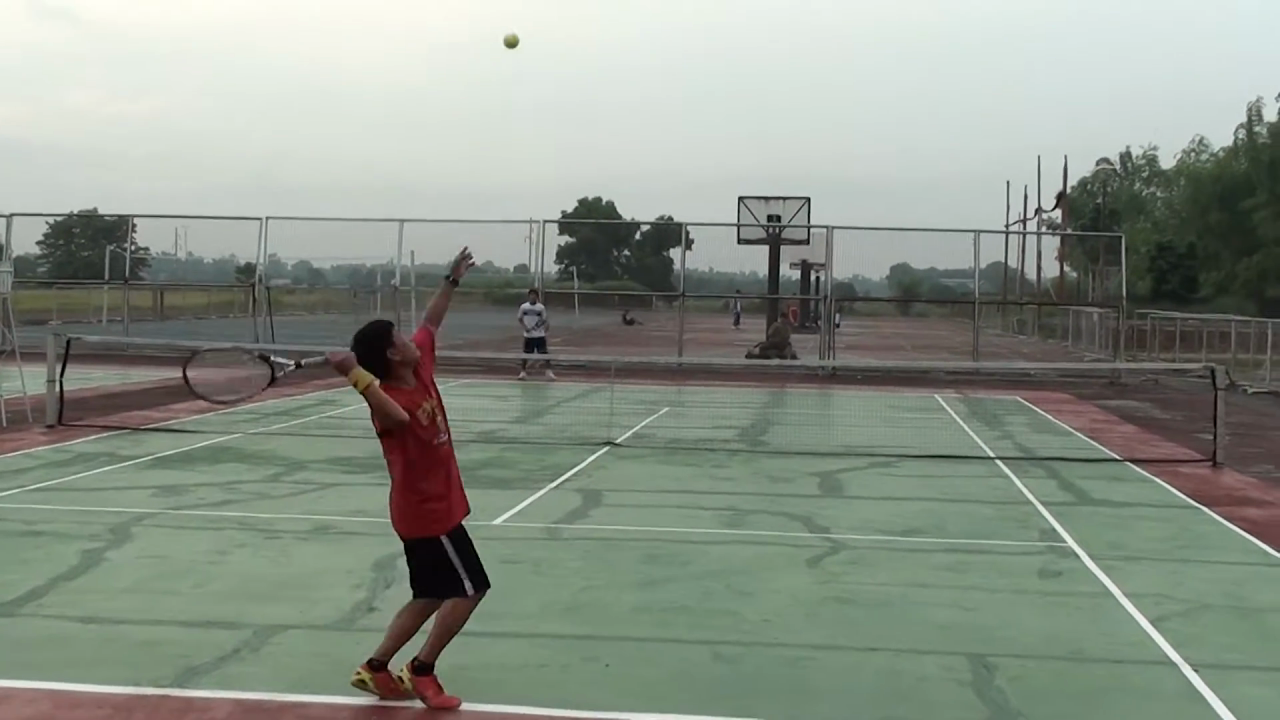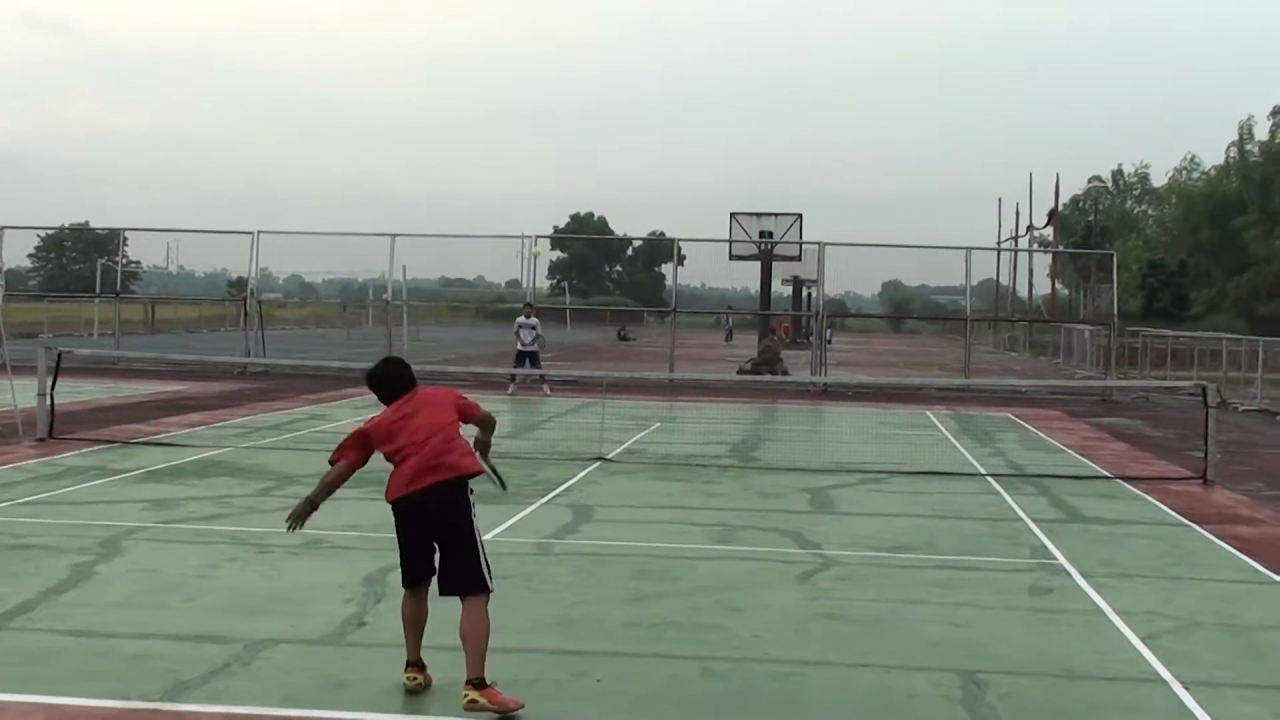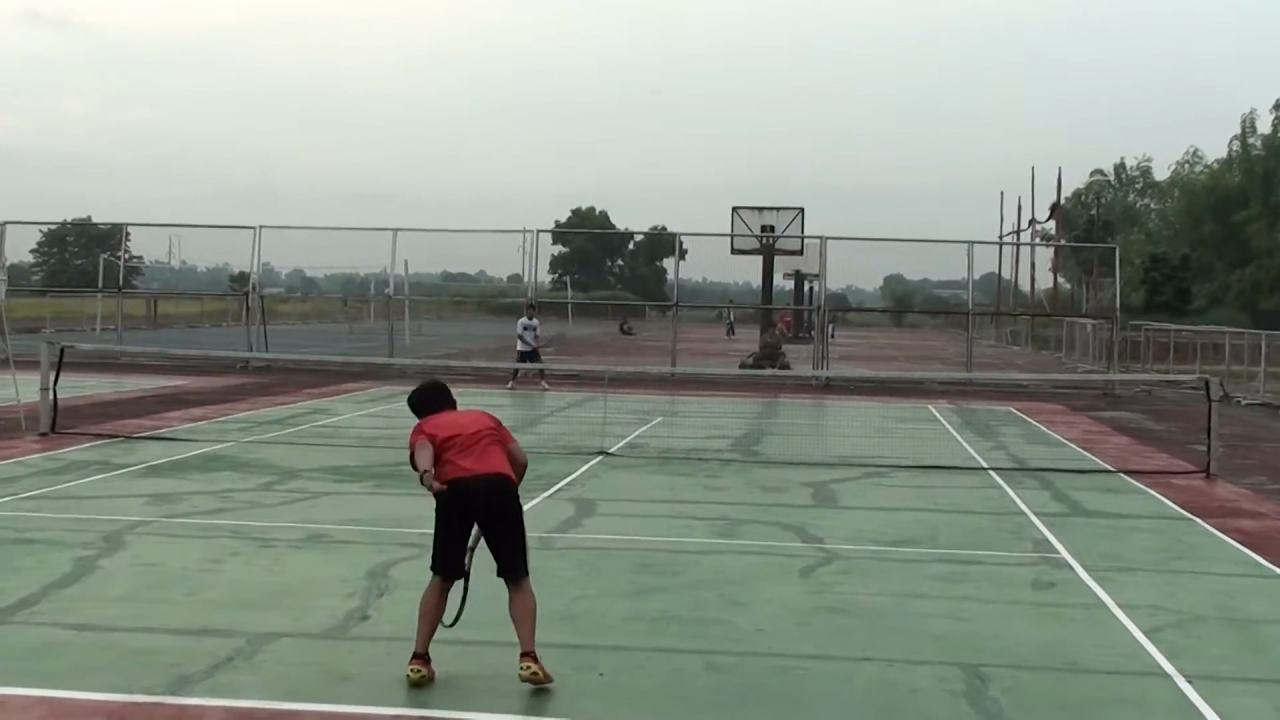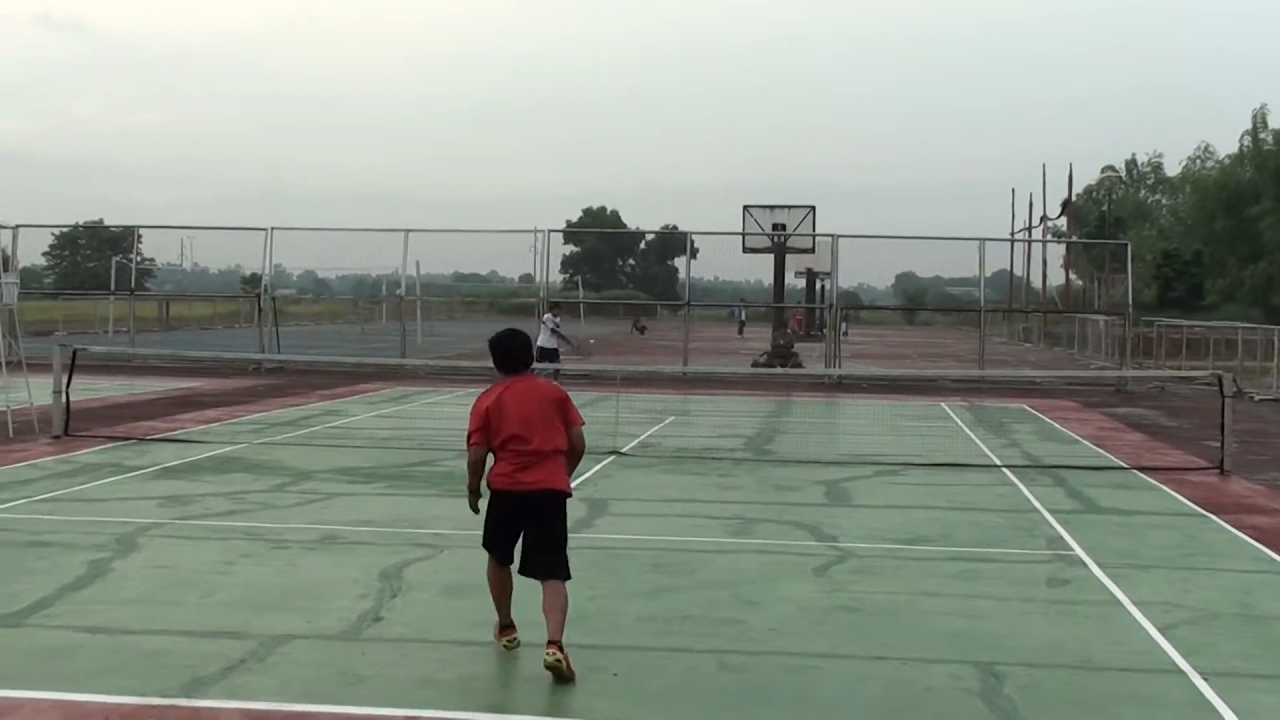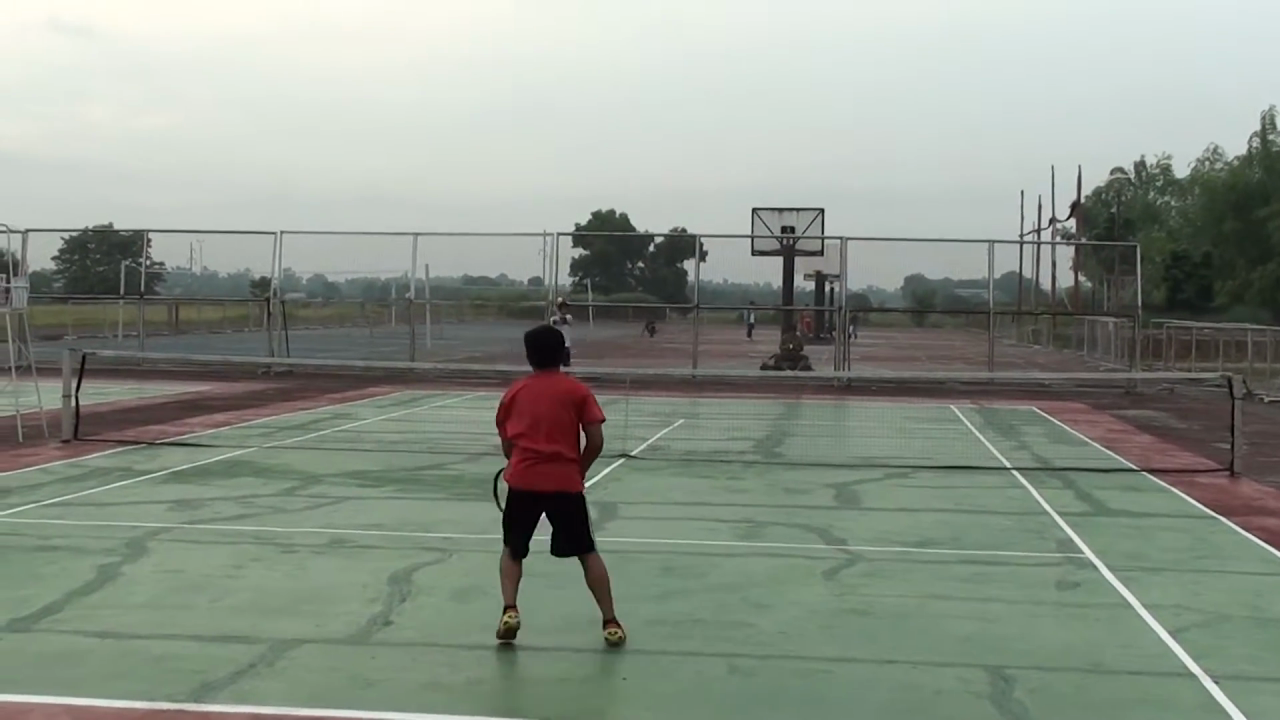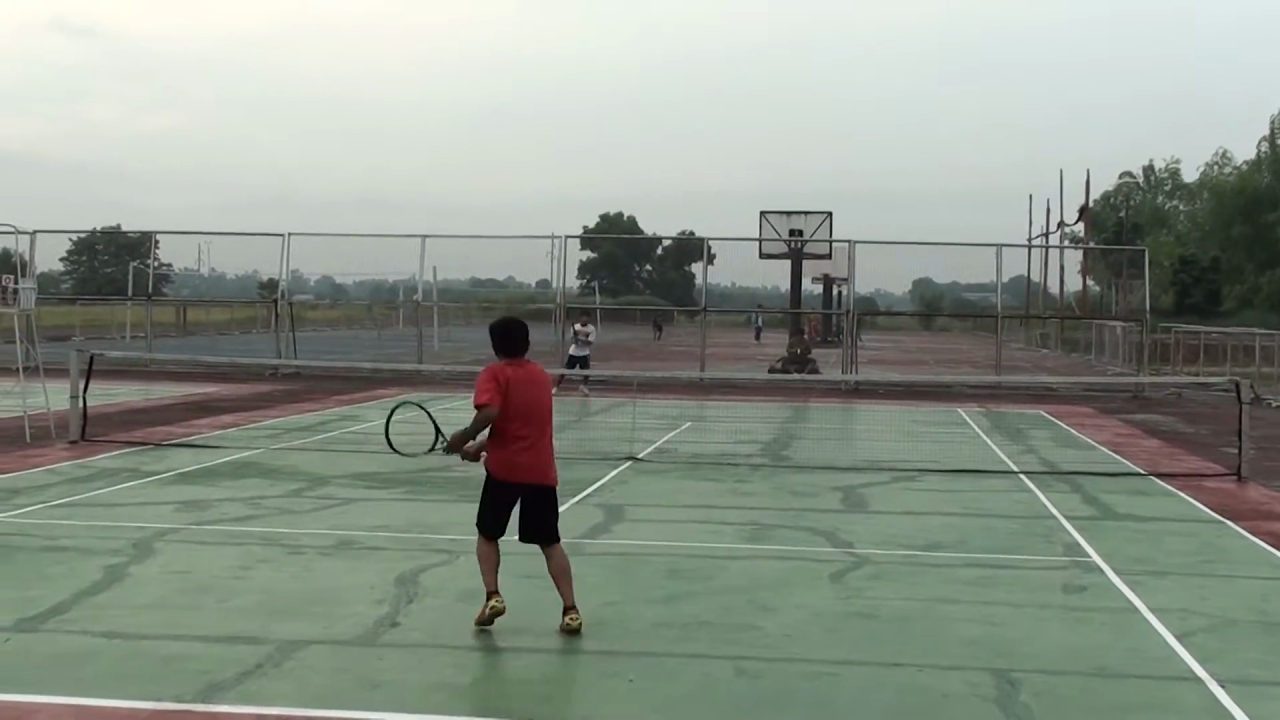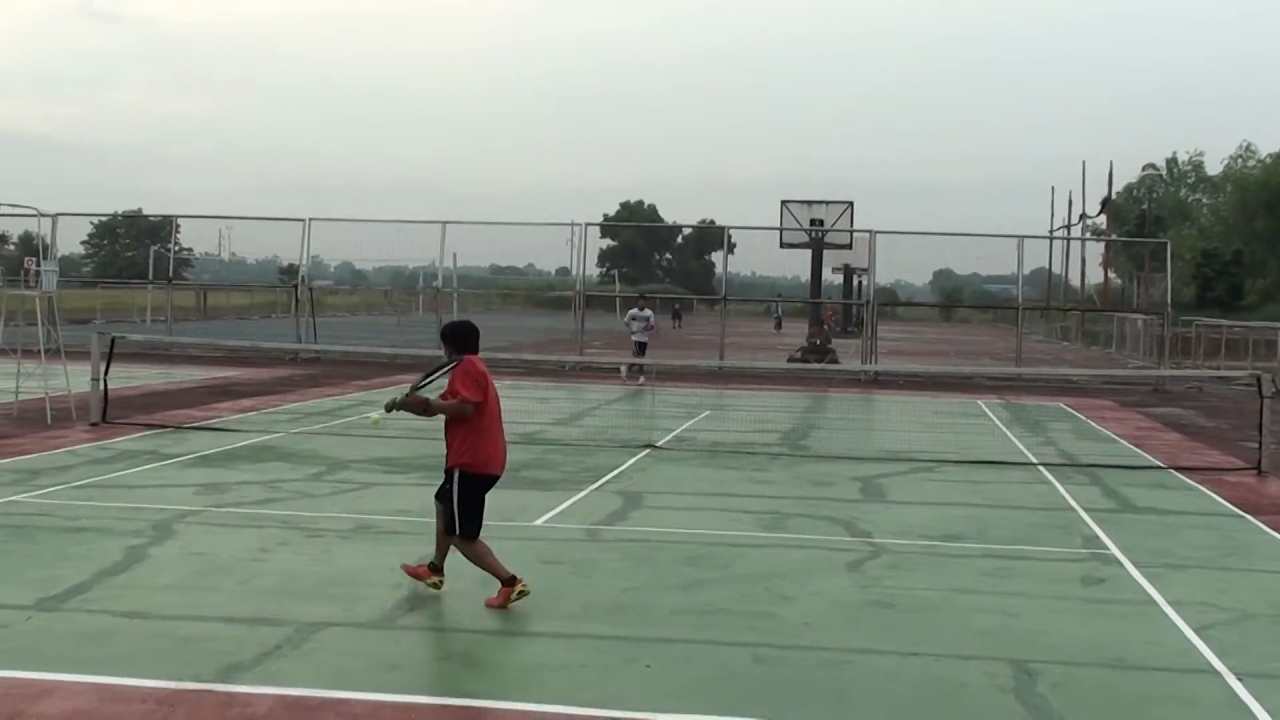
dt=0.4s
person 1, frame 1
left shoulder: (416, 369)
right shoulder: (388, 402)
left elbow: (429, 323)
right elbow: (399, 424)
left wrist: (452, 280)
right wrist: (355, 375)
left hip: (435, 510)
right hip: (428, 516)
left knee: (430, 595)
right knee: (467, 593)
left ankle: (376, 668)
right ankle: (420, 674)
person 1, frame 2
left shoulder: (377, 426)
right shoulder: (442, 396)
left elbow: (339, 470)
right elbow: (487, 420)
left wrist: (309, 503)
right wrist: (484, 441)
left hip: (405, 500)
right hip: (447, 491)
left knee: (415, 585)
right knee: (474, 594)
left ankle: (414, 668)
right ankle: (478, 687)
person 1, frame 3
left shoulder: (423, 428)
right shoulder: (485, 417)
left elbow: (425, 452)
right elbow: (521, 461)
left wrist: (427, 475)
left hip: (454, 491)
right hip: (499, 486)
left knee: (442, 578)
right knee: (518, 580)
left ankle: (419, 660)
right ankle: (529, 660)
person 1, frame 4
left shoulder: (487, 400)
right shoulder: (555, 392)
left elbow: (476, 456)
right elbow: (578, 445)
left wrist: (473, 492)
left hip: (505, 488)
right hip: (551, 490)
left knee: (498, 560)
right knee: (554, 576)
left ankle: (506, 627)
right ankle: (554, 646)
person 1, frame 5
left shoulder: (514, 391)
right shoulder: (577, 390)
left elbow: (506, 443)
right elbow: (596, 441)
left hip: (522, 483)
right hip: (566, 484)
left knee: (512, 552)
right knee: (587, 552)
left ankle: (510, 611)
right ankle: (610, 622)
person 1, frame 6
left shoulder: (494, 374)
right shoulder: (542, 376)
left elbow: (489, 414)
left wrist: (462, 438)
right wrist: (483, 445)
left hip: (504, 469)
right hip: (542, 472)
left knee: (487, 535)
right knee: (549, 541)
left ankle: (493, 598)
right ankle: (570, 611)
person 1, frame 7
left shoulder: (467, 366)
right shoulder: (475, 368)
left elbow: (465, 407)
right elbow: (450, 406)
left wrist: (427, 403)
right wrist: (412, 402)
left hip: (473, 462)
right hip: (483, 460)
left knee: (461, 535)
right knee: (444, 503)
left ankle: (511, 584)
right ankle: (436, 568)
